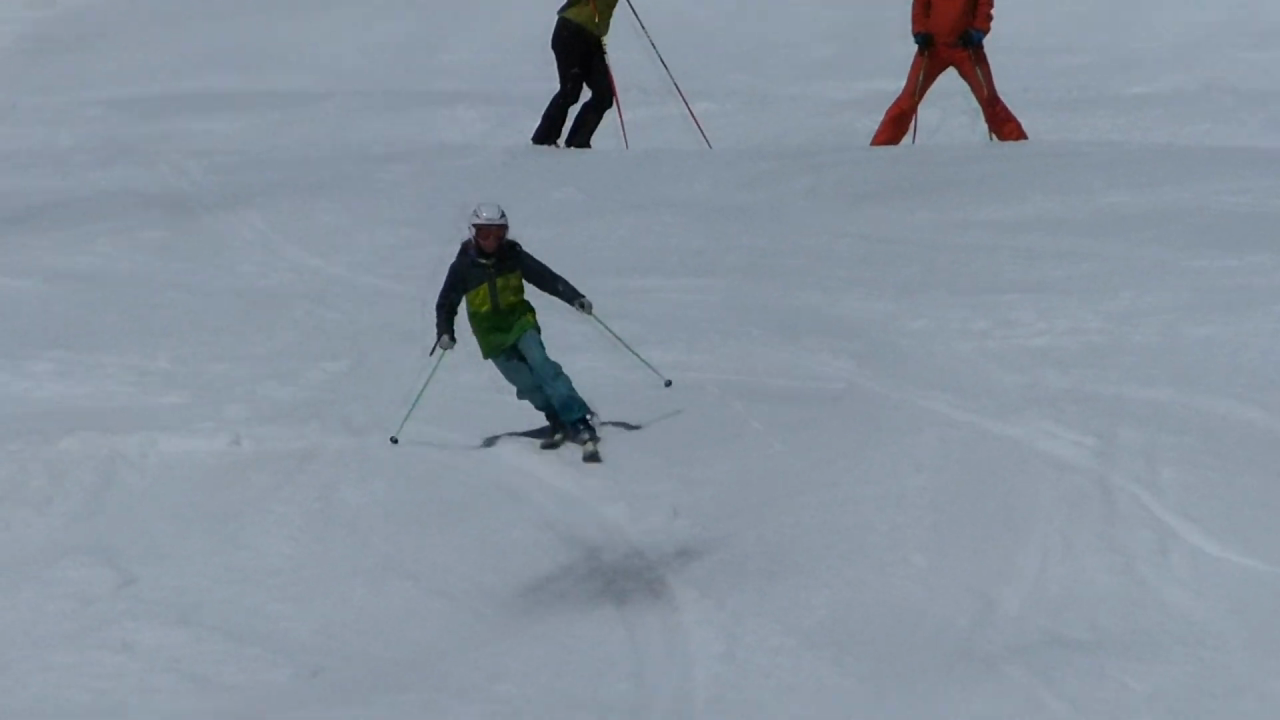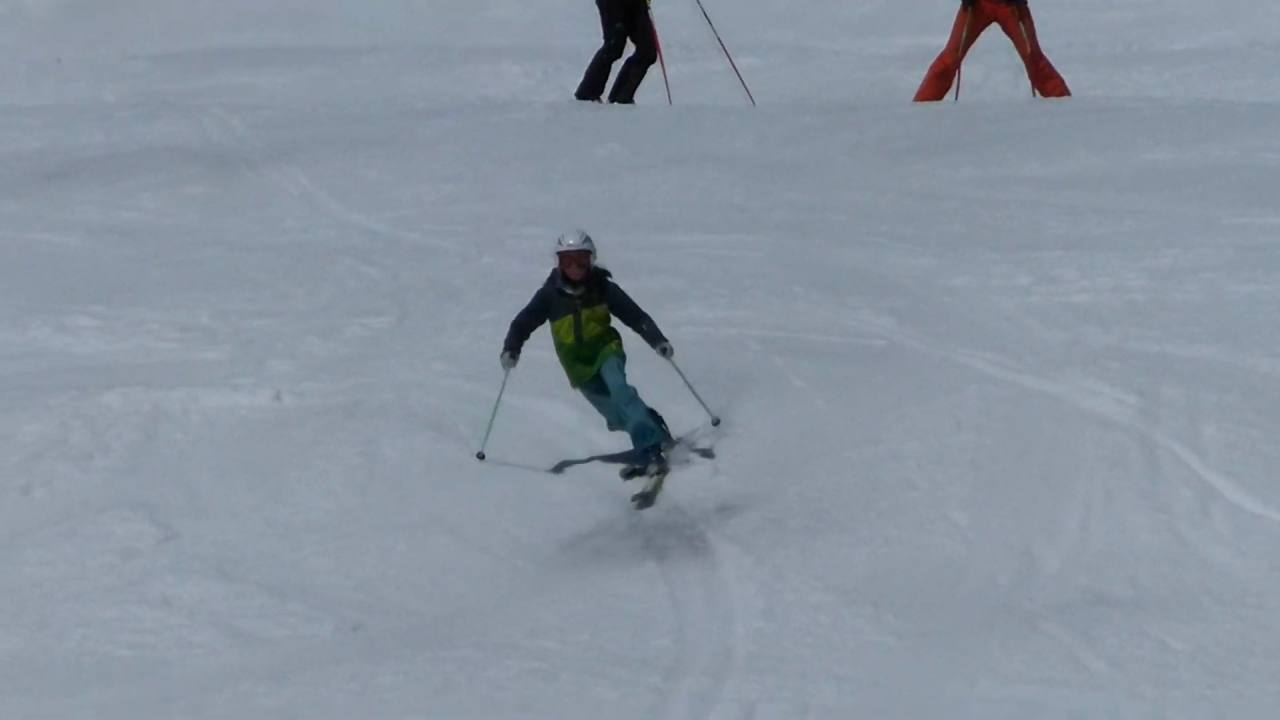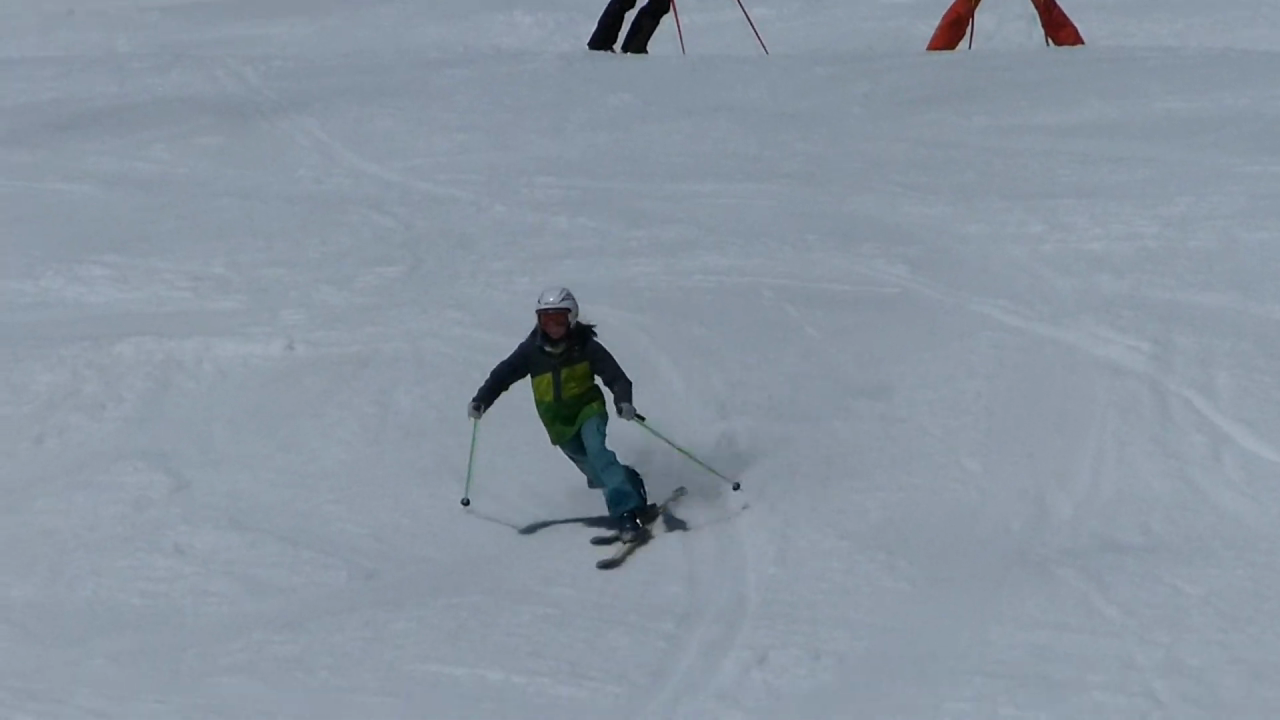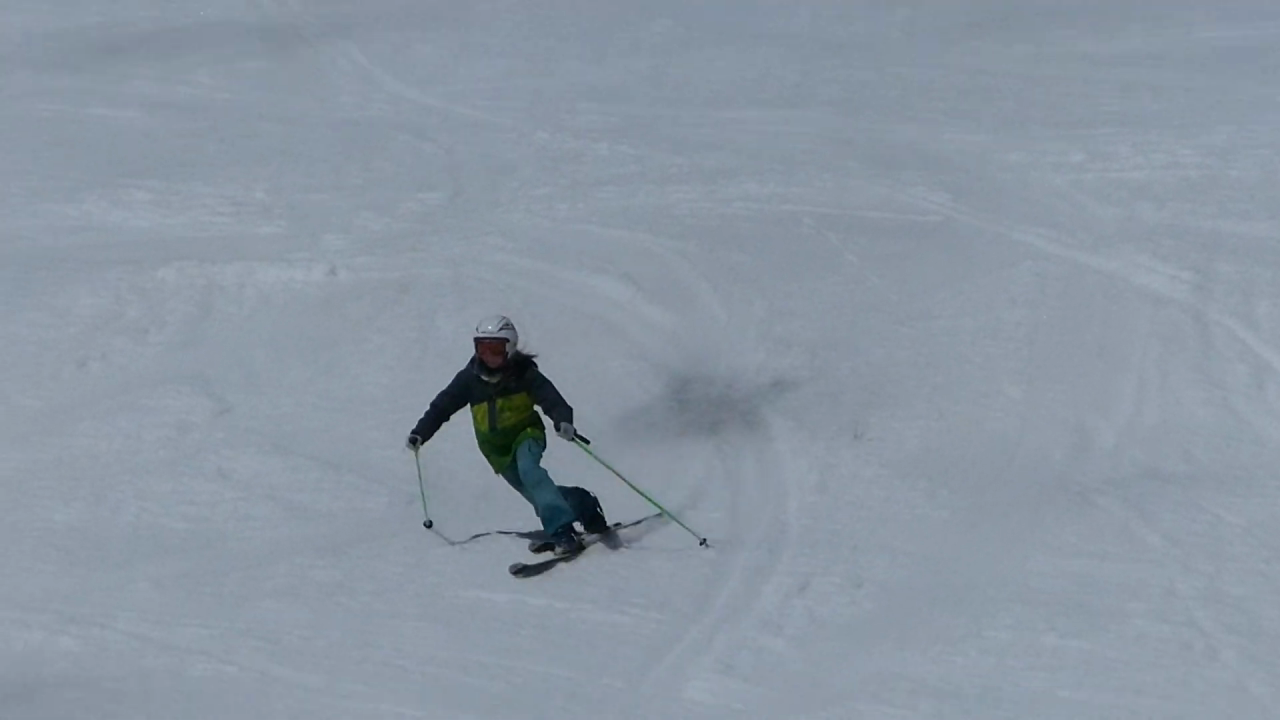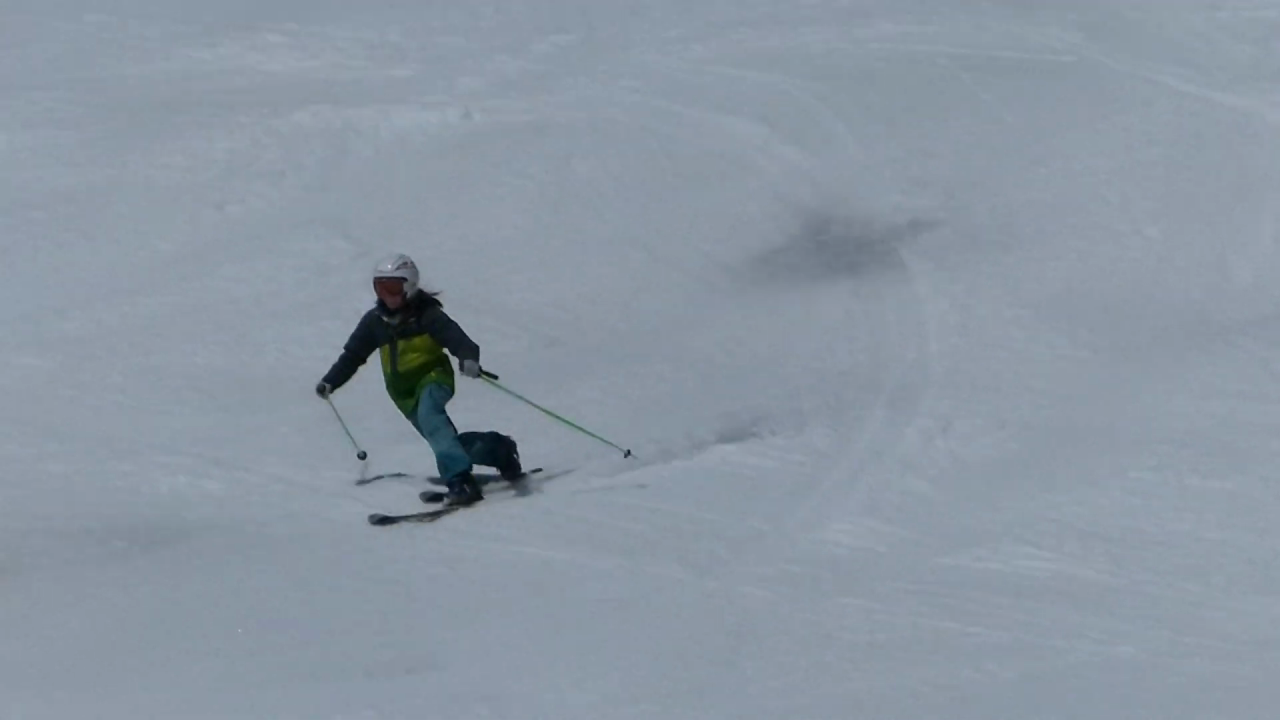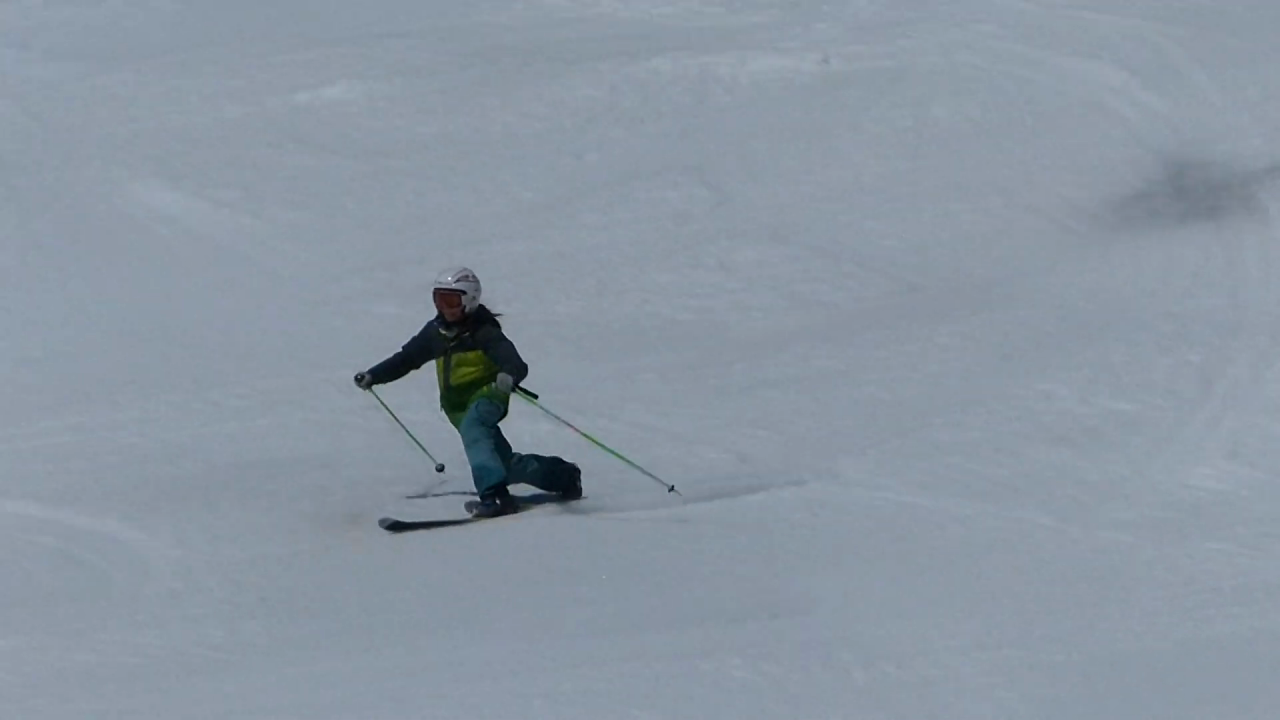
dt=0.3s
person 1, frame 1
left shoulder: (514, 256)
right shoulder: (462, 266)
left elbow: (545, 277)
right elbow: (446, 303)
left wrist: (575, 296)
right wrist: (445, 332)
left hip: (520, 320)
right hip: (491, 334)
left knee: (540, 363)
right knee: (528, 384)
left ankle: (577, 419)
right ankle: (556, 415)
person 1, frame 2
left shoulder: (603, 288)
right shoulder: (550, 293)
left elbow: (635, 316)
right elbow: (524, 322)
left wrist: (657, 341)
right wrist: (511, 348)
left hip: (606, 349)
right hip: (578, 364)
left knee: (618, 387)
right knee: (618, 416)
left ankle: (650, 450)
right ankle: (648, 420)
person 1, frame 3
left shoulder: (585, 345)
right shoulder: (531, 350)
left elbow: (615, 376)
right elbow: (502, 375)
left wrist: (623, 401)
right wrist: (481, 400)
left hip: (588, 408)
right hip: (558, 421)
left knee: (596, 449)
right knee: (599, 475)
left ankle: (627, 513)
right ankle: (628, 482)
person 1, frame 4
left shoulder: (525, 374)
right shoulder: (469, 378)
left elbow: (555, 402)
right elbow: (441, 407)
left wrist: (564, 422)
right wrist: (419, 434)
left hip: (525, 434)
right hip: (496, 449)
left knee: (528, 469)
right knee: (543, 497)
left ankle: (563, 530)
right ankle: (583, 504)
person 1, frame 5
left shoulder: (427, 315)
right shoulder: (375, 320)
left elbow: (461, 343)
right elbow: (353, 353)
left wrist: (470, 361)
right wrist: (330, 381)
left hip: (432, 377)
right hip: (403, 390)
left knee: (428, 415)
right knee: (451, 445)
left ankle: (460, 479)
right ankle: (499, 448)
person 1, frame 6
left shoulder: (484, 331)
right shoulder: (435, 331)
left elbow: (515, 363)
right elbow: (407, 358)
left wrist: (511, 378)
right wrist: (373, 374)
left hip: (487, 393)
right hip: (457, 404)
left knee: (471, 428)
right knee: (506, 464)
left ankle: (495, 494)
right ankle: (562, 475)
